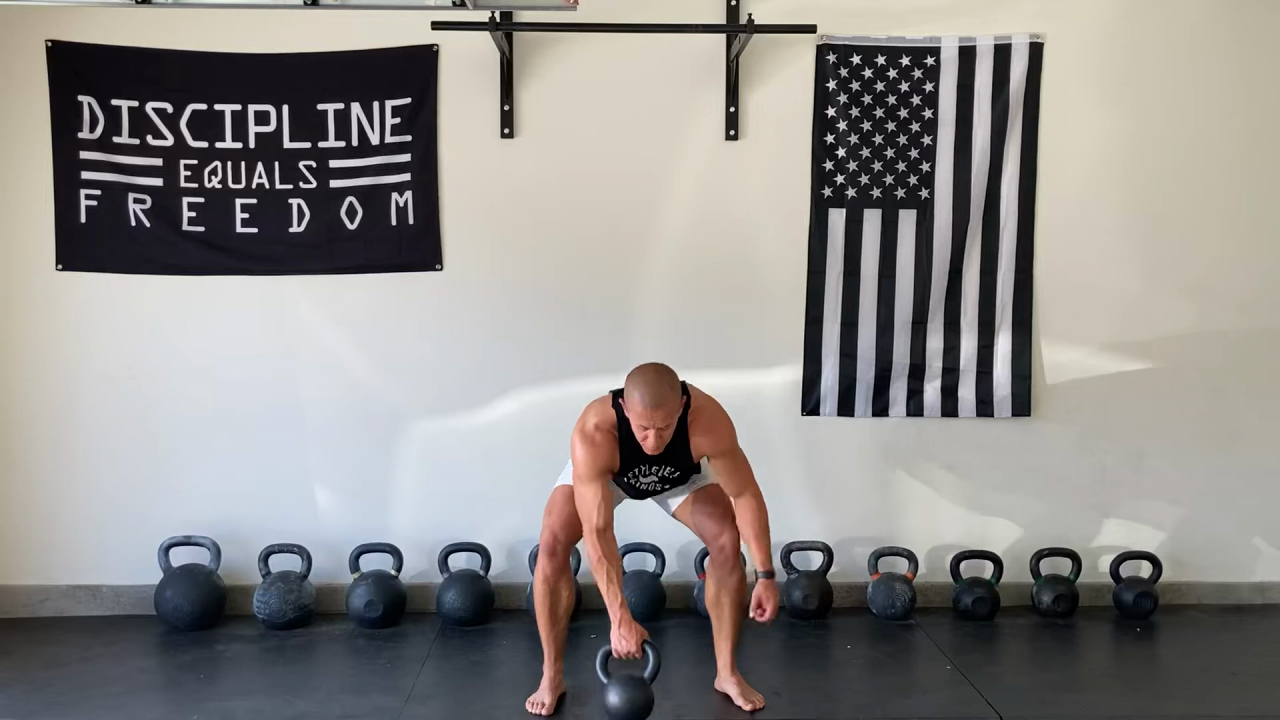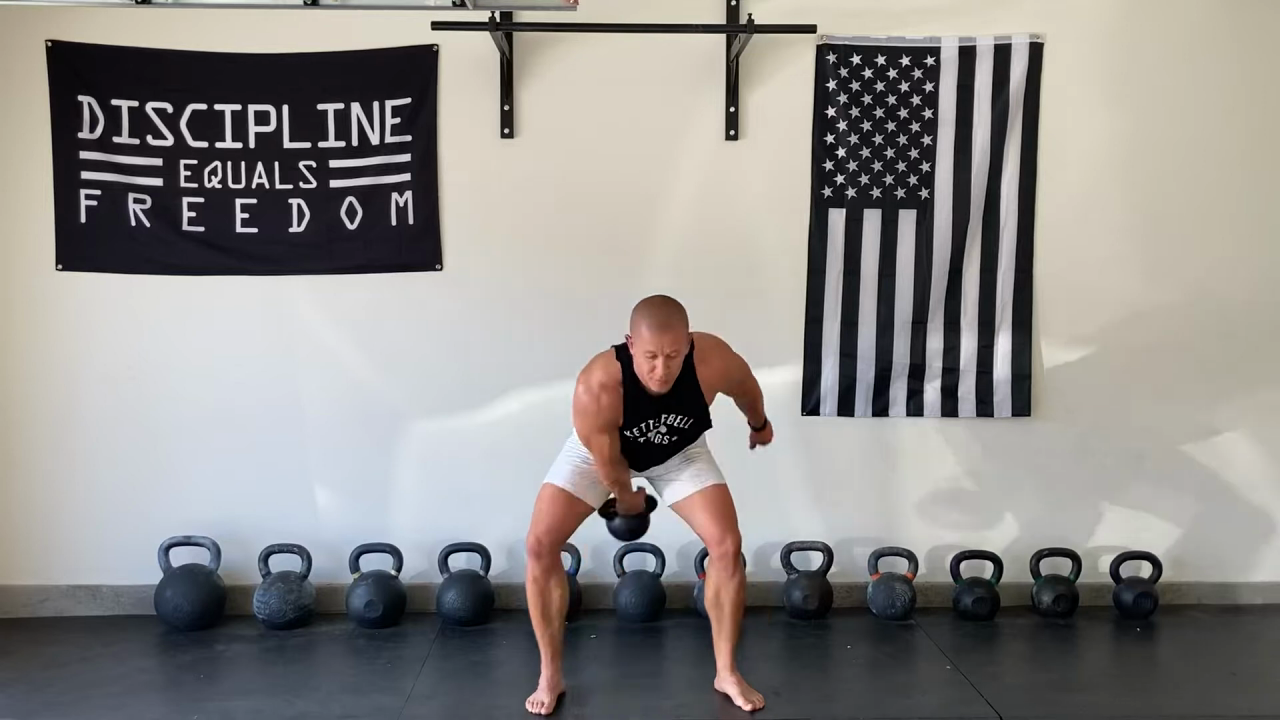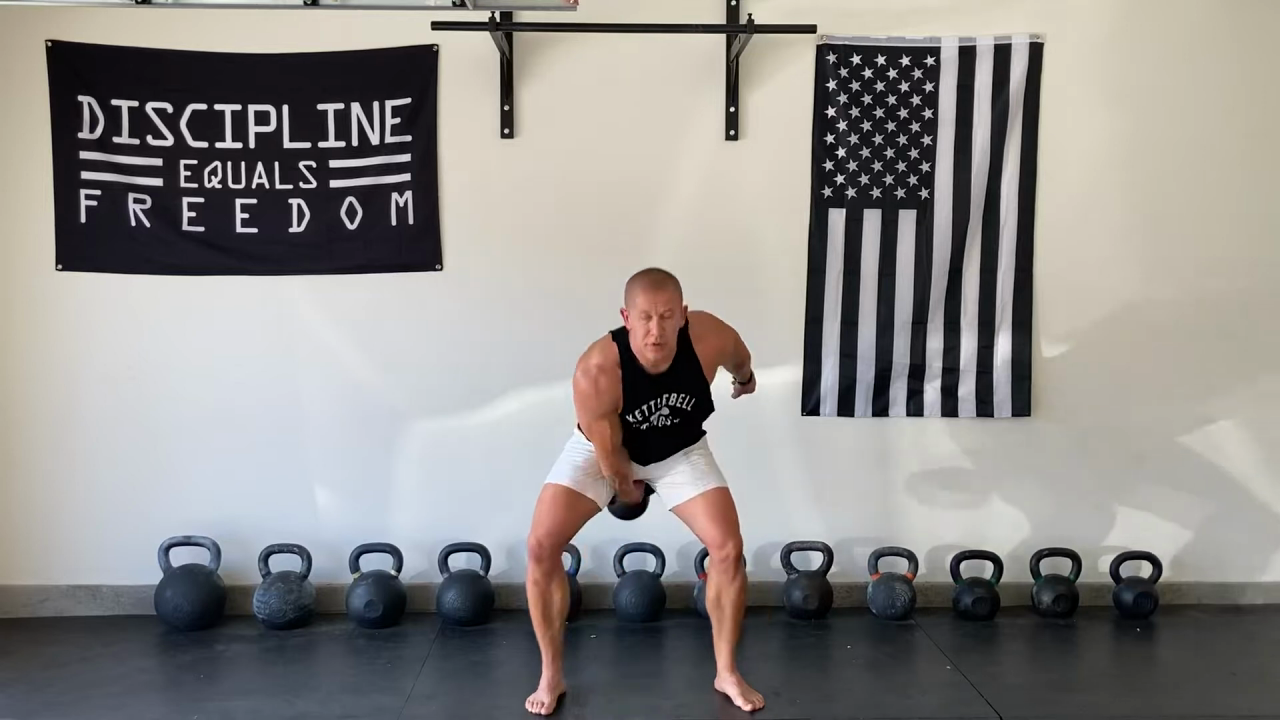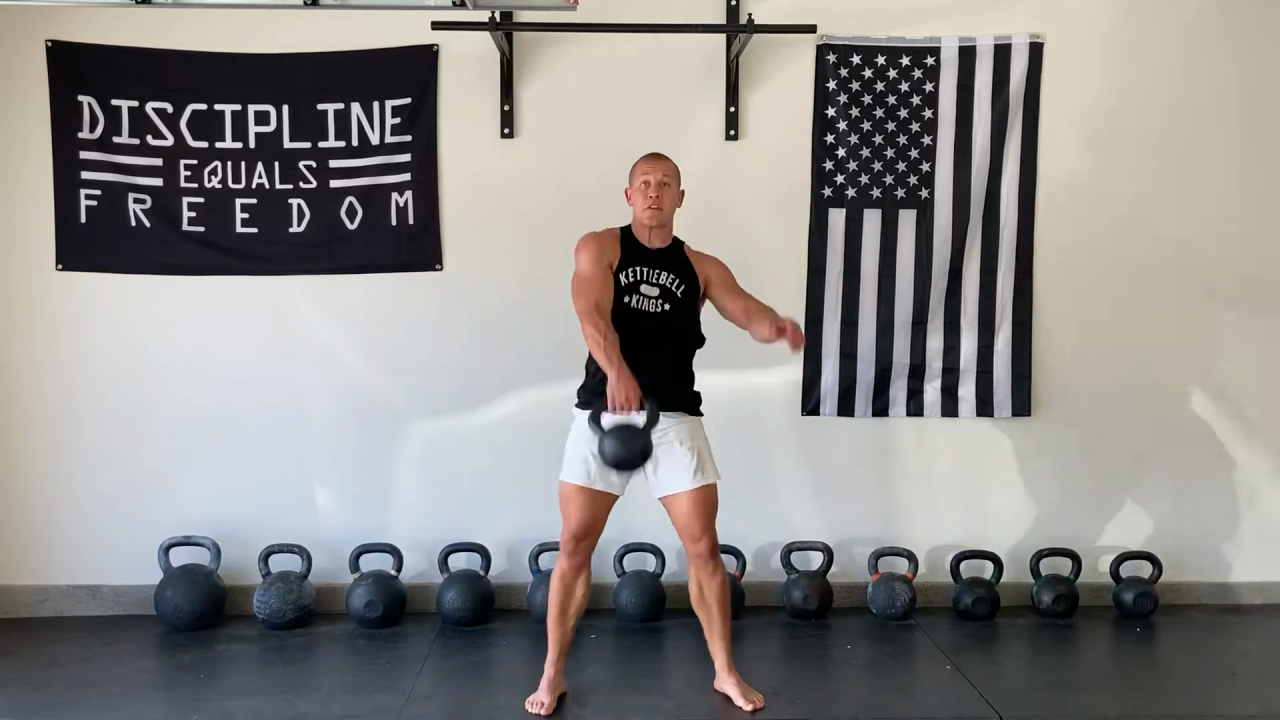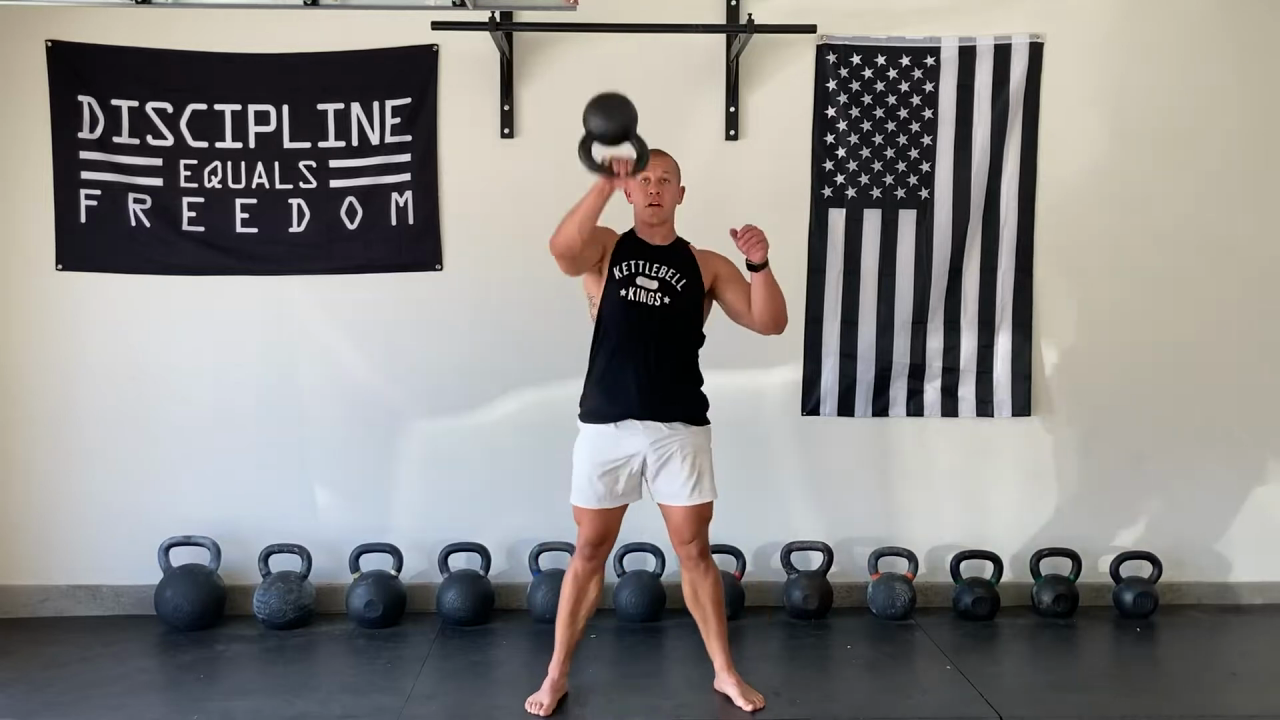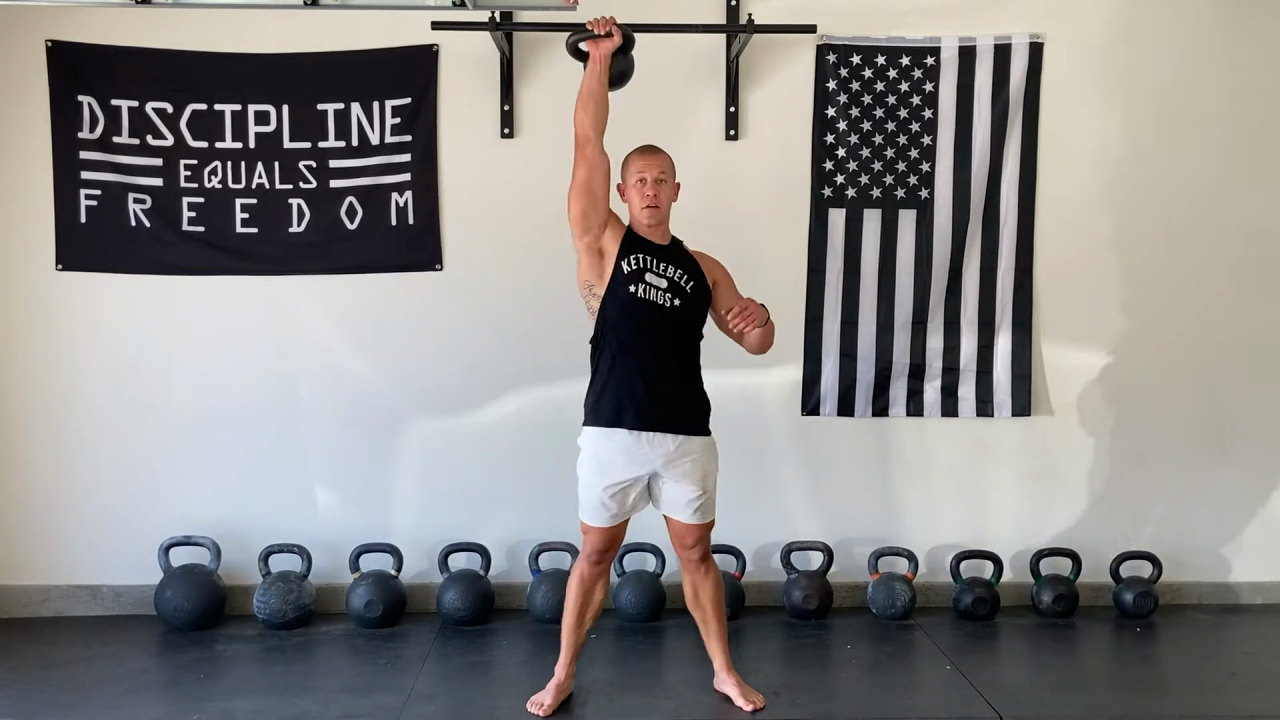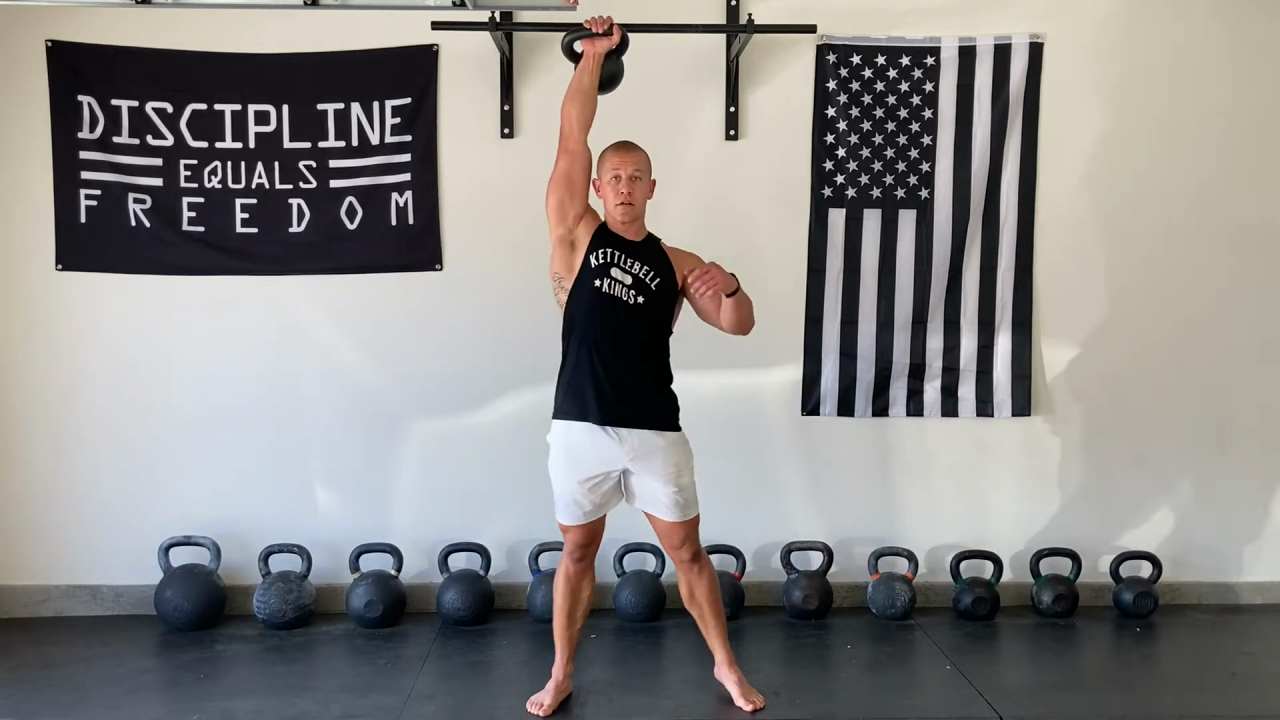
dt=0.3s
person 1, frame 1
left shoulder: (708, 422)
right shoulder: (593, 432)
left elbow: (746, 496)
right elbow: (597, 532)
left wrist: (766, 577)
right wrist: (620, 618)
right hip: (603, 469)
left knee: (728, 544)
right knee: (553, 547)
left ankle: (728, 673)
right ankle: (552, 676)
person 1, frame 2
left shoulder: (714, 360)
right shoulder: (597, 387)
left elbow: (746, 386)
right elbow: (606, 463)
left wrist: (760, 424)
right wrist: (626, 500)
left hip: (679, 451)
right hip: (601, 450)
left knee: (727, 545)
right knee: (540, 545)
left ankle: (727, 672)
right ankle: (551, 673)
person 1, frame 3
left shoulder: (709, 337)
right shoulder: (595, 371)
left elbow: (739, 356)
right elbow: (609, 453)
left wrist: (745, 379)
right wrist: (625, 488)
left hip: (680, 450)
right hip: (598, 447)
left knee: (728, 548)
right knee: (541, 548)
left ankle: (727, 673)
right ankle: (551, 675)
person 1, frame 4
left shoulder: (698, 264)
right shoulder: (598, 248)
left elbow: (751, 317)
right elbow: (590, 317)
left wrist: (780, 326)
right wrist: (616, 374)
left hip: (676, 418)
right hip: (604, 412)
left knee: (702, 546)
right knee: (573, 544)
left ankle: (725, 671)
right ankle: (553, 673)
person 1, frame 5
left shoulder: (705, 265)
right shoulder: (604, 245)
left elbow: (771, 322)
right elbow: (561, 248)
left wrist: (759, 262)
right wrist: (602, 187)
left hip: (679, 428)
right hip: (607, 424)
left knee: (694, 552)
right knee: (589, 552)
left ankle: (725, 672)
person 1, frame 6
left shoulder: (704, 268)
right shoulder: (602, 243)
left elbow: (758, 345)
right elbow: (587, 143)
left wrist: (758, 317)
right wrist: (599, 57)
left hip: (685, 435)
right hip: (612, 431)
left knee: (695, 555)
right knee: (595, 555)
person 1, frame 7
left shoulder: (679, 263)
right shoulder: (576, 236)
left elbow: (740, 325)
right elbow: (571, 137)
left wrist: (730, 287)
right wrist: (593, 55)
left hip: (655, 431)
right hip: (581, 428)
left knee: (687, 553)
right knee: (577, 553)
